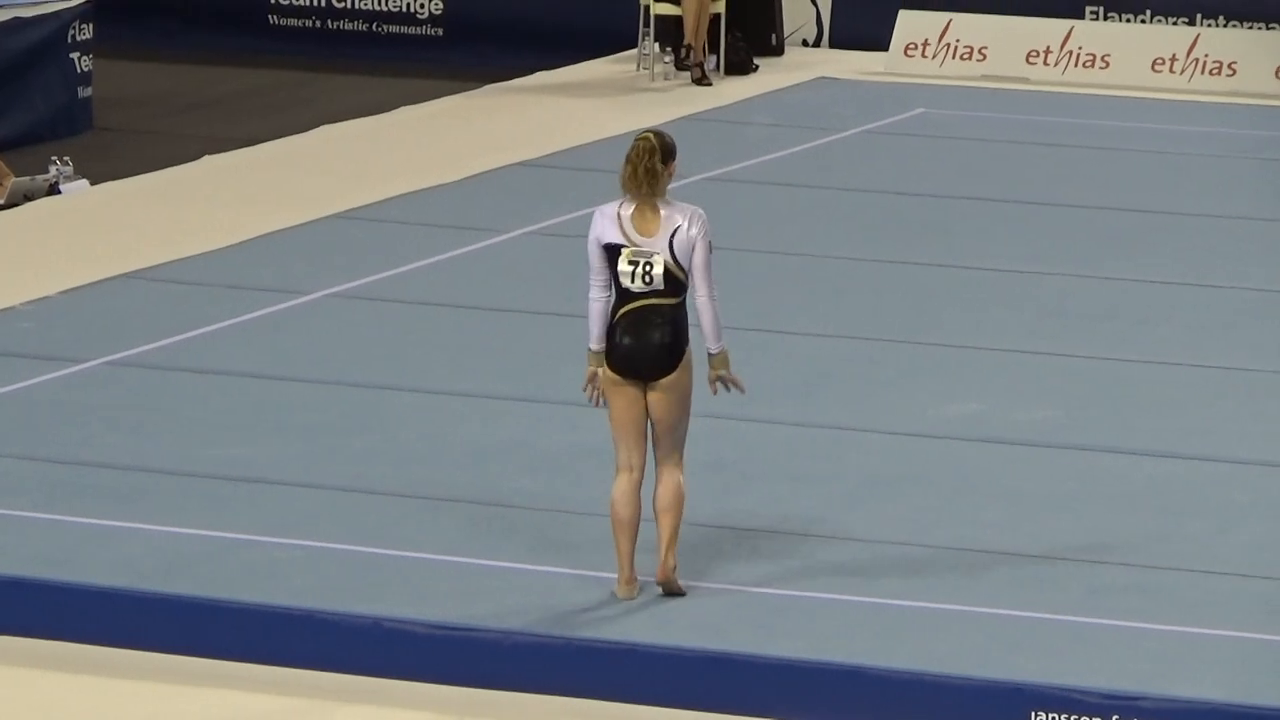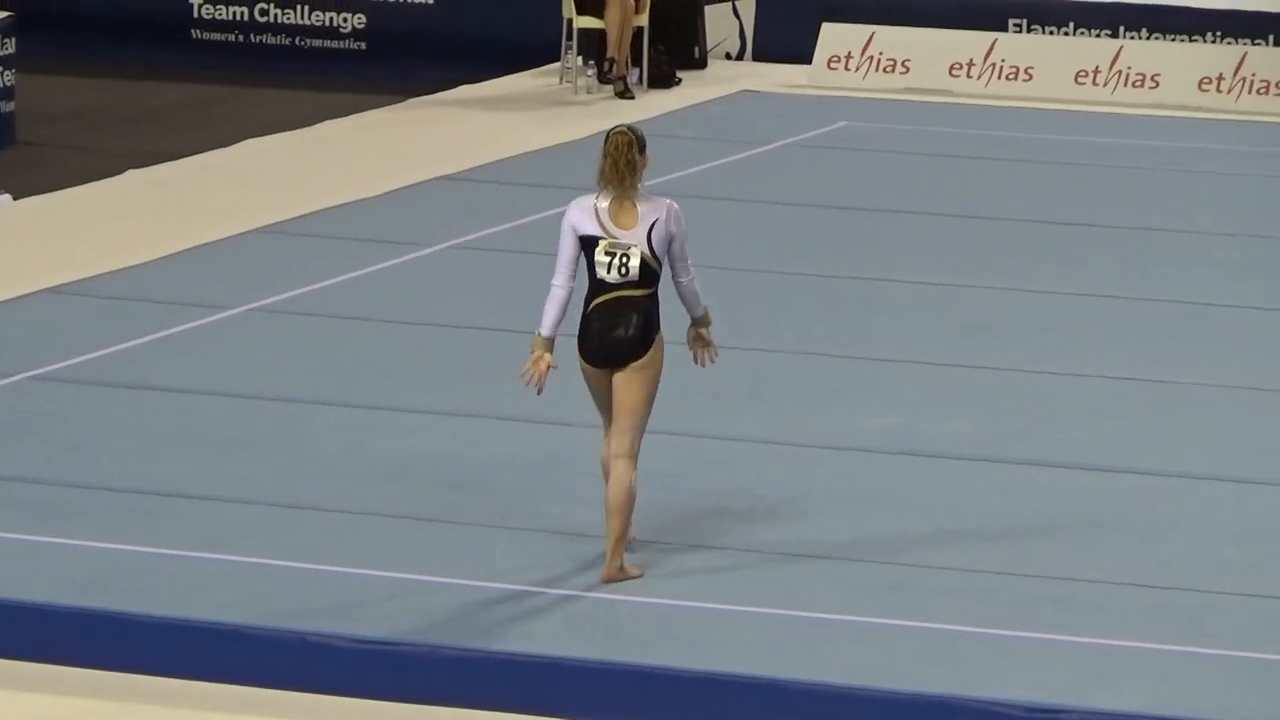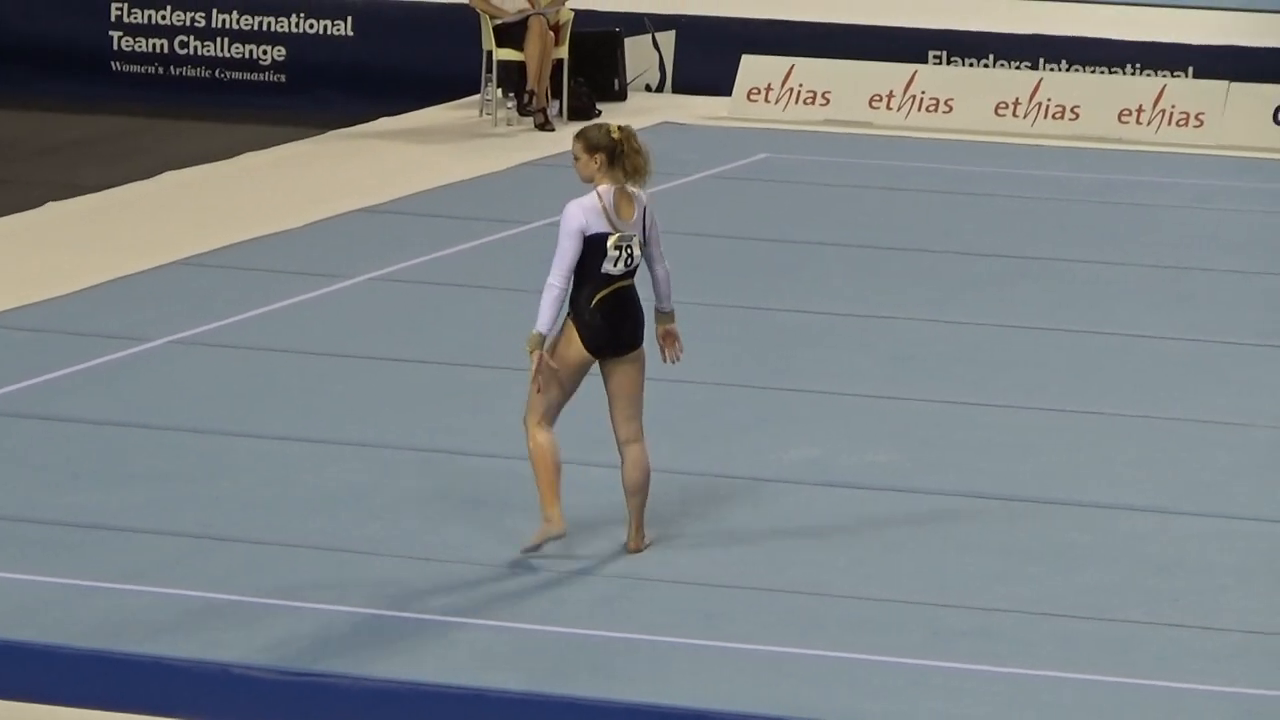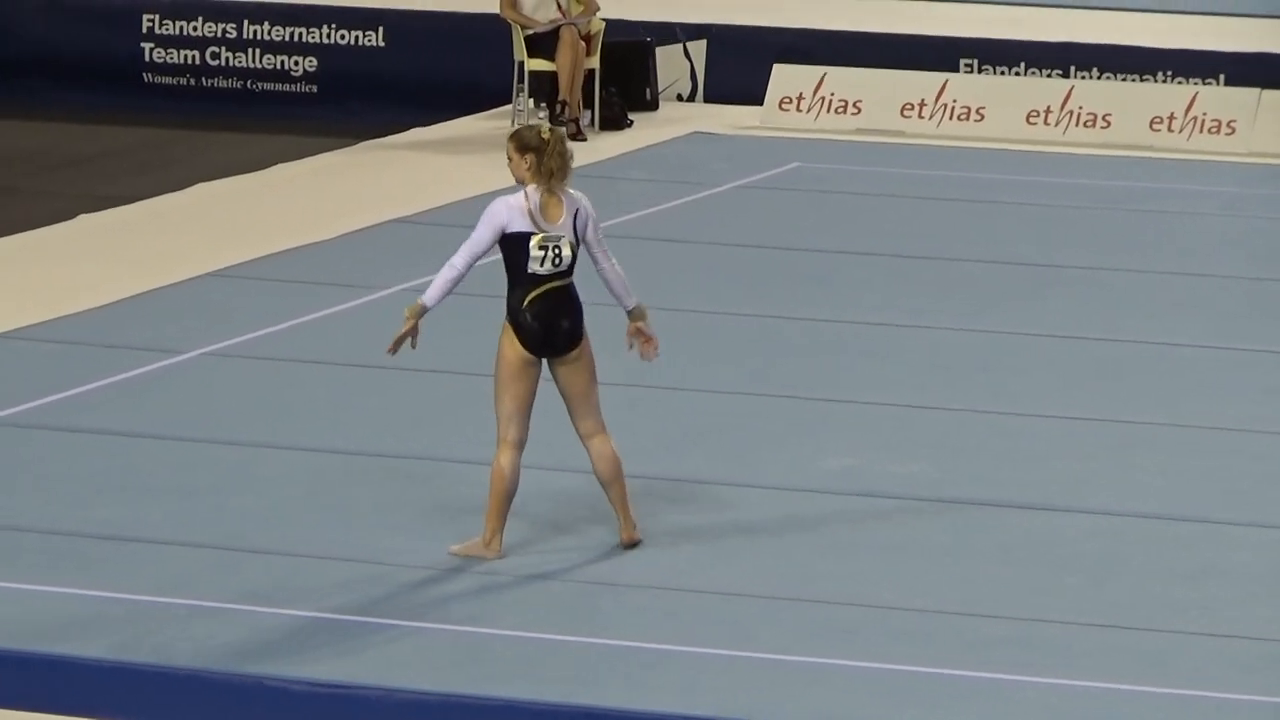
dt=1s
person 1, frame 1
left shoulder: (604, 218)
right shoulder: (691, 221)
left elbow: (599, 294)
right elbow: (704, 295)
left wrist: (594, 356)
right wrist: (719, 357)
left hip: (621, 347)
right hip: (668, 348)
left knee: (627, 468)
right knee: (670, 463)
left ankle: (626, 576)
right ankle: (667, 565)
person 1, frame 2
left shoulder: (579, 211)
right shoulder: (666, 213)
left elbow: (562, 282)
right elbow: (682, 277)
left wrist: (544, 342)
right wrist: (699, 321)
left hip: (594, 333)
right hip: (640, 337)
left knee: (613, 436)
right knee: (624, 452)
left ankle: (616, 525)
right ankle: (614, 559)
person 1, frame 3
left shoulder: (580, 209)
right shoulder: (641, 202)
left elbow: (559, 279)
right elbow: (658, 267)
left wrist: (539, 340)
right wrist: (666, 319)
left hip: (590, 324)
right hip: (629, 320)
left knee: (538, 420)
right knee: (630, 437)
left ankle: (552, 517)
right ankle: (636, 534)
person 1, frame 4
left shoulder: (507, 208)
right shoulder: (577, 203)
left elbow: (460, 262)
right elbow: (606, 263)
left wrist: (417, 311)
right wrist: (635, 314)
left hip: (525, 325)
right hip: (568, 321)
left knee: (511, 441)
right knee: (594, 431)
left ankle: (490, 539)
right ankle: (627, 527)
